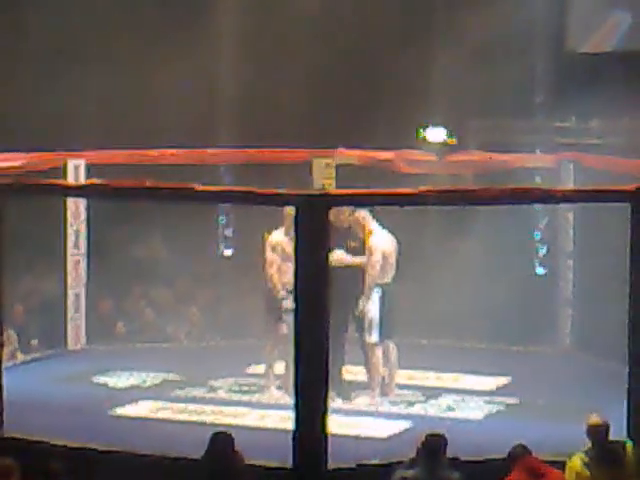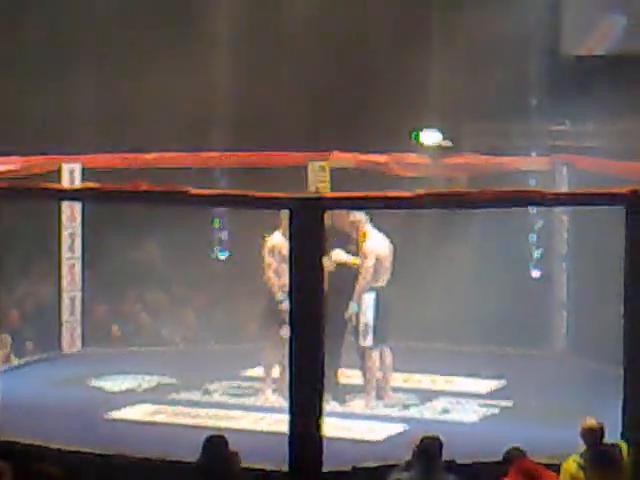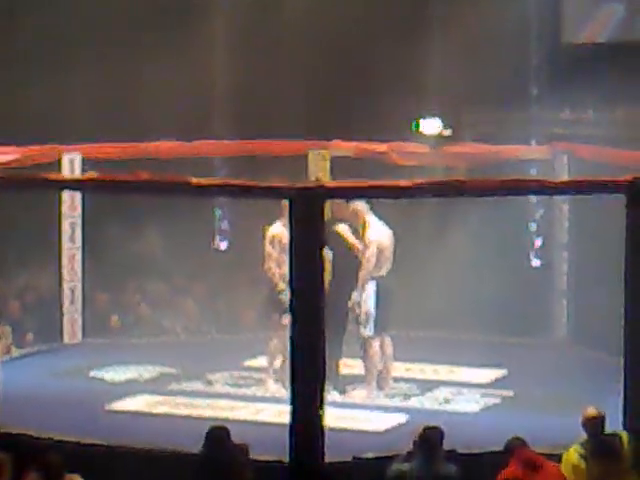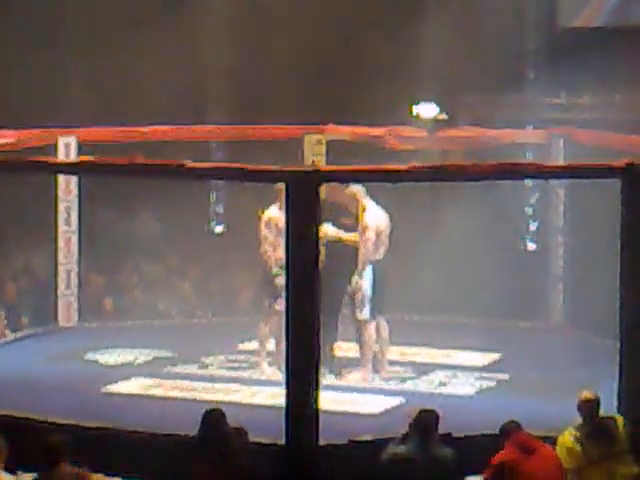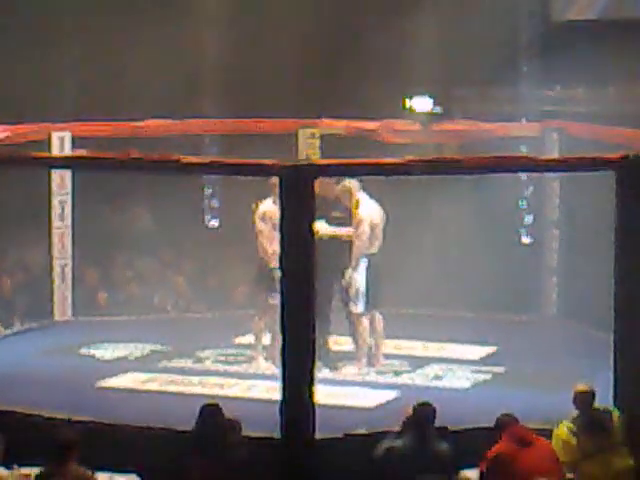
dt=0.3s
person 1, frame 1
left shoulder: (375, 240)
right shoulder: (389, 238)
left elbow: (373, 273)
left wrist: (363, 299)
left hip: (377, 292)
right hip: (388, 290)
left knee: (374, 342)
right knee: (387, 340)
left ankle: (375, 391)
right ankle: (390, 386)
person 1, frame 2
left shoulder: (369, 244)
right shoulder: (384, 241)
left elbow: (365, 276)
left wrist: (354, 301)
left hip: (371, 295)
right hip: (383, 293)
left knee: (369, 346)
right knee: (382, 344)
left ankle: (369, 395)
right ankle: (385, 390)
person 1, frame 3
left shoulder: (371, 233)
right shoulder: (385, 230)
left elbow: (367, 265)
left wrist: (357, 291)
left hip: (372, 285)
right hip: (384, 283)
left knee: (371, 336)
right knee: (383, 333)
left ankle: (371, 384)
right ankle: (386, 379)
person 1, frame 4
left shoulder: (369, 217)
right shoulder: (381, 214)
left elbow: (366, 249)
left wrist: (357, 275)
left hip: (369, 268)
right hip: (379, 266)
left knee: (366, 319)
right knee: (378, 316)
left ankle: (366, 368)
right ankle: (382, 362)
person 1, frame 5
left shoulder: (363, 211)
right shoulder: (376, 208)
left elbow: (360, 243)
left wrist: (351, 269)
left hip: (363, 262)
right hip: (374, 259)
left knee: (359, 312)
right knee: (373, 310)
left ankle: (361, 361)
right ankle: (377, 356)
person 2, frame 1
right shoulder: (329, 232)
left wrist: (349, 259)
right wrist: (329, 260)
left hip: (360, 291)
right hip: (336, 292)
right knee: (336, 335)
right ankle: (336, 381)
person 2, frame 2
right shoulder: (327, 234)
right elbow: (324, 262)
left wrist: (347, 258)
right wrist: (324, 263)
right hip: (335, 295)
right knee: (333, 339)
right ankle: (331, 383)
person 2, frame 3
right shoulder: (328, 226)
left wrist: (349, 237)
left hip: (357, 286)
right hip: (337, 286)
right knee: (334, 329)
right ankle: (332, 374)
person 2, frame 4
left shoulder: (353, 209)
right shoulder: (323, 208)
left elbow: (361, 238)
left wrist: (337, 234)
right wrist: (321, 235)
left hip: (351, 270)
right hip: (330, 269)
right knee: (329, 313)
right ankle: (327, 357)
person 2, frame 5
left shoulder: (346, 202)
right shoulder: (315, 202)
left elbow: (355, 231)
left wrist: (331, 231)
right wrist: (314, 230)
left hip: (345, 263)
right hip: (322, 263)
right knee: (321, 307)
right ankle: (322, 351)
person 3, frame 1
left shoulder: (292, 239)
right shoulder: (276, 239)
right elbow: (272, 271)
right wrist: (282, 296)
left hip: (291, 294)
right hip: (280, 295)
left knee: (291, 338)
right knee: (277, 338)
left ankle: (288, 380)
right ankle: (270, 382)
person 3, frame 2
left shoulder: (289, 241)
right shoulder: (274, 241)
right elbow: (269, 274)
right wrist: (280, 299)
left hip: (290, 296)
right hip: (281, 297)
left knee: (287, 341)
right knee: (276, 342)
left ankle: (283, 383)
right ankle: (267, 386)
person 3, frame 3
left shoulder: (291, 230)
right shoulder: (276, 232)
right elbow: (270, 264)
right wrist: (281, 289)
right hip: (282, 287)
left knee: (290, 332)
right knee: (280, 332)
left ankle: (283, 373)
right ankle: (270, 375)
person 3, frame 4
left shoulder: (286, 215)
right shoulder: (271, 215)
right elbow: (266, 247)
right wrist: (276, 273)
left hip: (286, 270)
right hip: (276, 271)
left knee: (283, 315)
right knee: (272, 315)
left ankle: (279, 357)
right ankle: (262, 358)
person 3, frame 5
left shoulder: (280, 209)
right shoulder: (266, 209)
right elbow: (263, 241)
right wrist: (274, 266)
left hip: (280, 264)
right hip: (271, 265)
left knee: (277, 309)
right knee: (267, 309)
left ankle: (274, 352)
right ankle: (258, 353)
